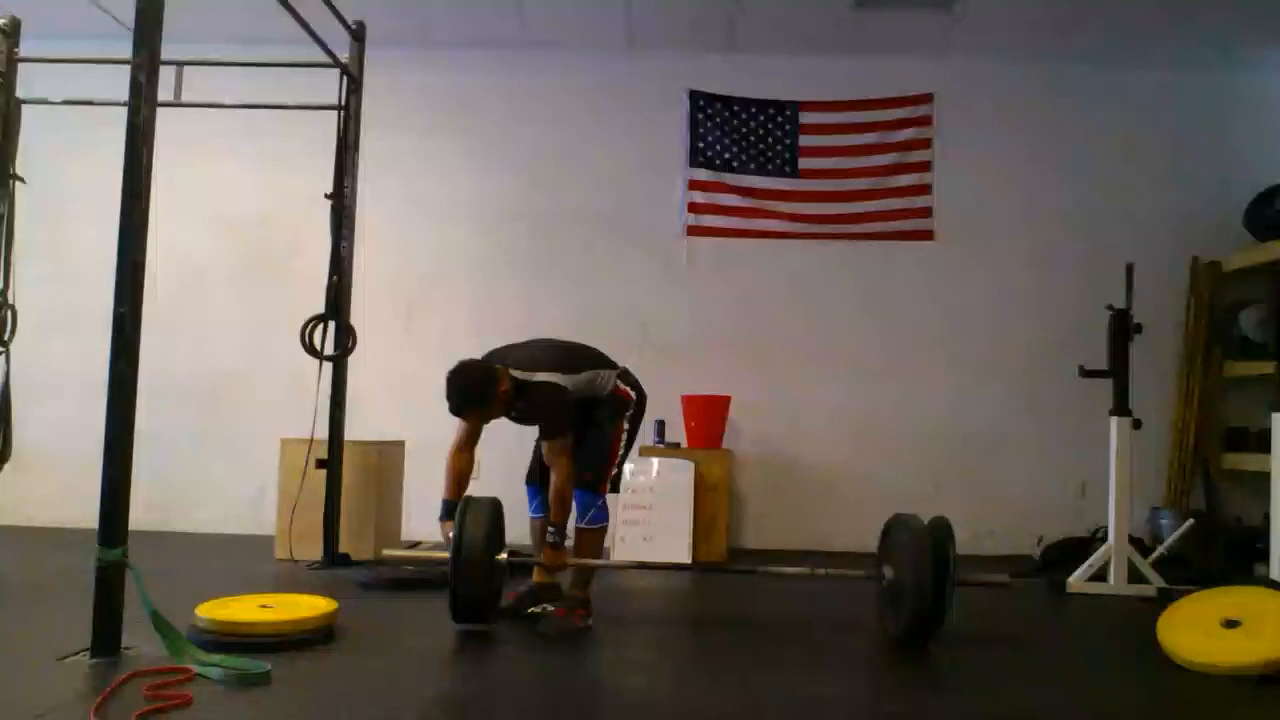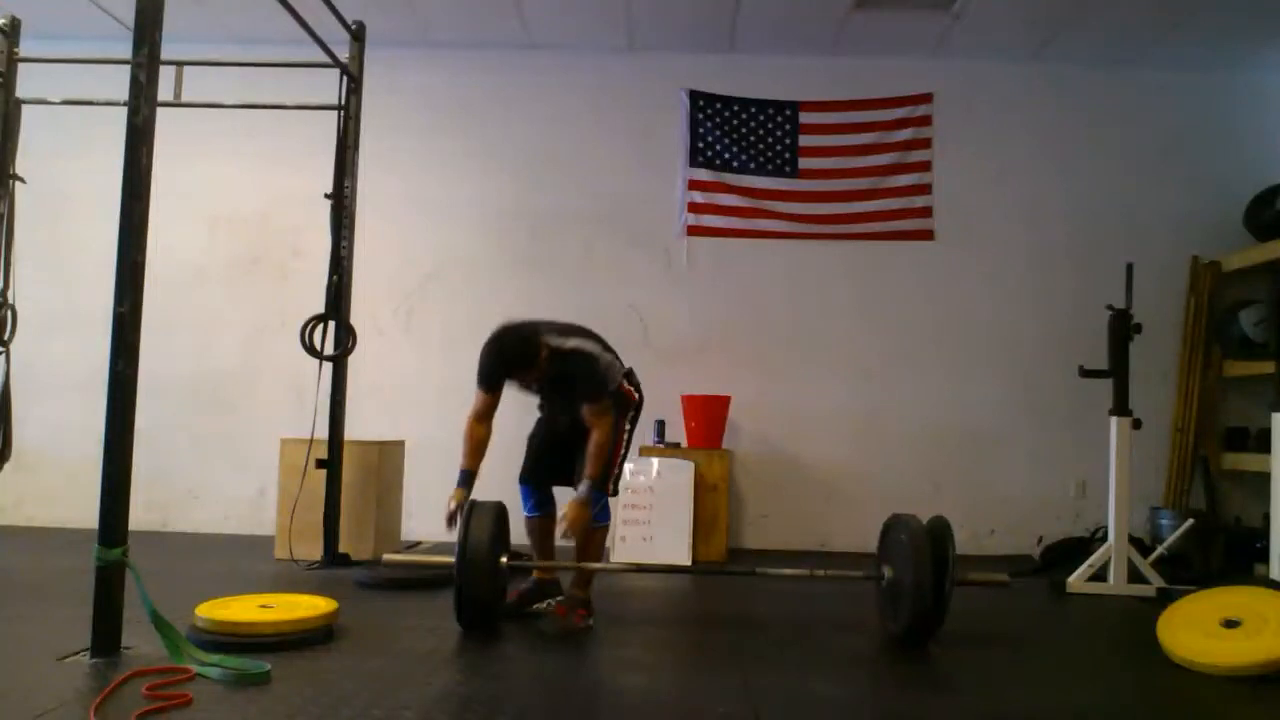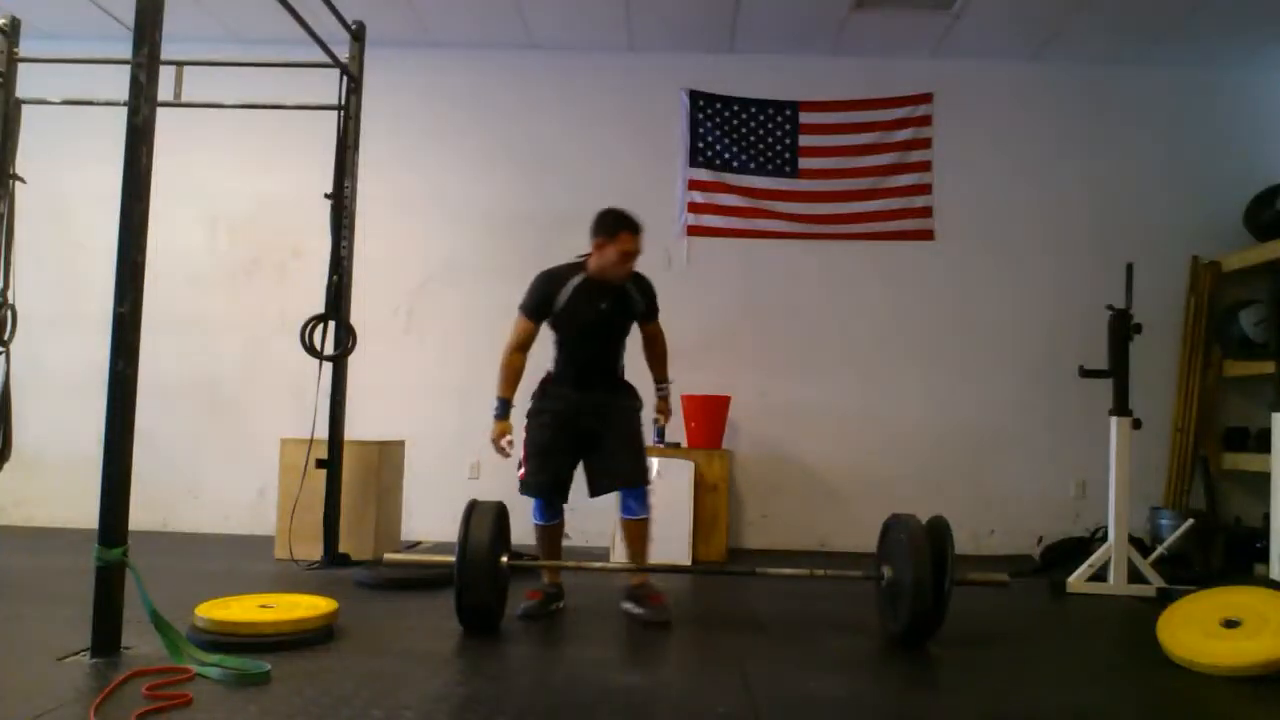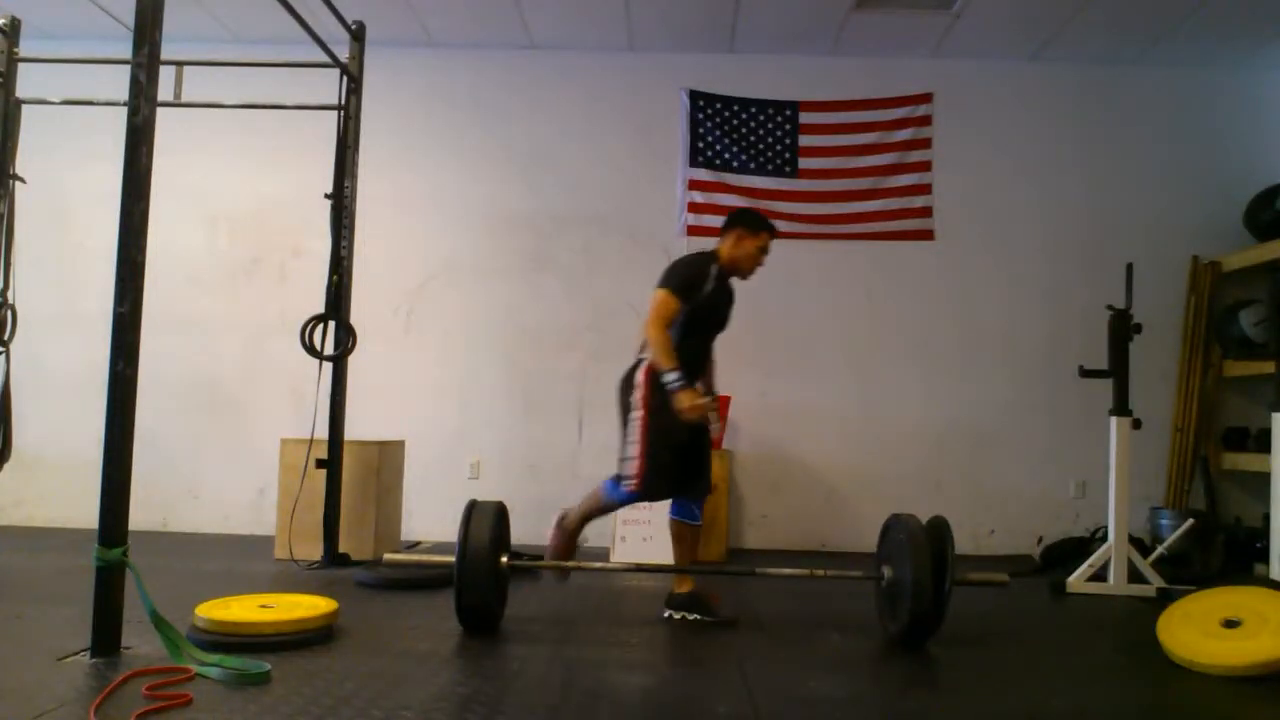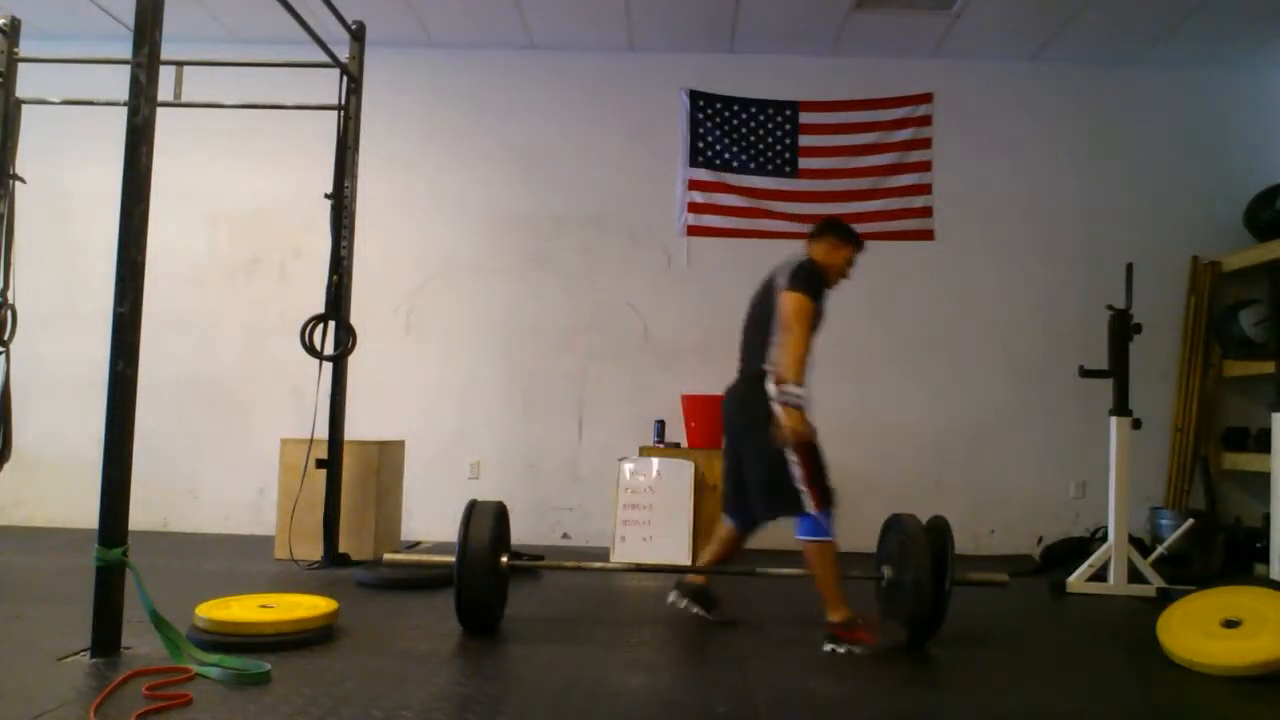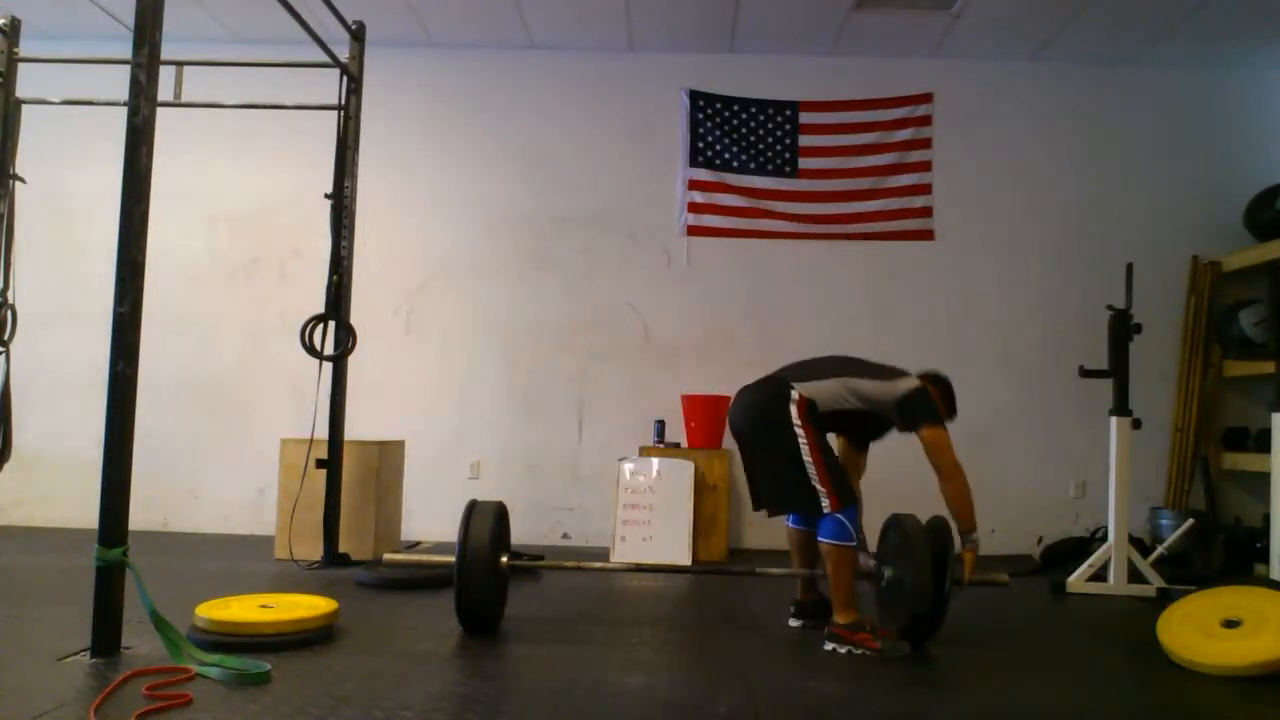
dt=0.5s
person 1, frame 1
left shoulder: (545, 392)
right shoulder: (481, 379)
left elbow: (560, 469)
right elbow: (461, 448)
left wrist: (555, 540)
right wrist: (448, 514)
left hip: (614, 399)
right hip: (577, 400)
left knee: (587, 487)
right knee: (537, 484)
left ankle: (578, 599)
right ankle: (544, 586)
person 1, frame 2
left shoulder: (578, 359)
right shoulder: (498, 354)
left elbow: (601, 431)
right elbow: (480, 418)
left wrist: (584, 497)
right wrist: (464, 484)
left hip: (613, 399)
right hip: (564, 401)
left knee: (593, 491)
right knee: (532, 482)
left ankle: (579, 598)
right ankle: (545, 581)
person 1, frame 3
left shoulder: (638, 290)
right shoulder: (554, 284)
left elbow: (654, 339)
right elbow: (517, 348)
left wrist: (662, 391)
right wrist: (502, 412)
left hip: (613, 395)
right hip: (560, 395)
left knee: (632, 484)
right knee: (546, 492)
left ankle: (638, 585)
right ankle: (551, 587)
person 1, frame 4
left shoulder: (724, 289)
right shoulder: (692, 269)
right elbow: (655, 325)
left wrist: (710, 398)
right wrist: (678, 386)
left hip: (685, 393)
right hip: (653, 385)
left knee: (692, 492)
right knee: (634, 484)
left ankle: (683, 592)
right ankle: (570, 524)
person 1, frame 5
left shoulder: (784, 279)
right shoulder: (805, 270)
right elbow: (793, 331)
left wrist: (789, 401)
right wrist: (792, 403)
left hip: (743, 399)
right hip: (764, 399)
left knee: (751, 505)
right knee: (813, 501)
left ankle: (694, 585)
right ankle: (839, 621)
person 1, frame 6
left shoulder: (867, 407)
right shoulder: (915, 393)
left elbow: (849, 478)
right elbow: (950, 474)
left wrist: (858, 550)
right wrist: (969, 539)
left hip: (748, 405)
right hip: (778, 411)
left knee: (808, 499)
right knee: (836, 506)
left ankle: (807, 602)
right ankle: (845, 626)
